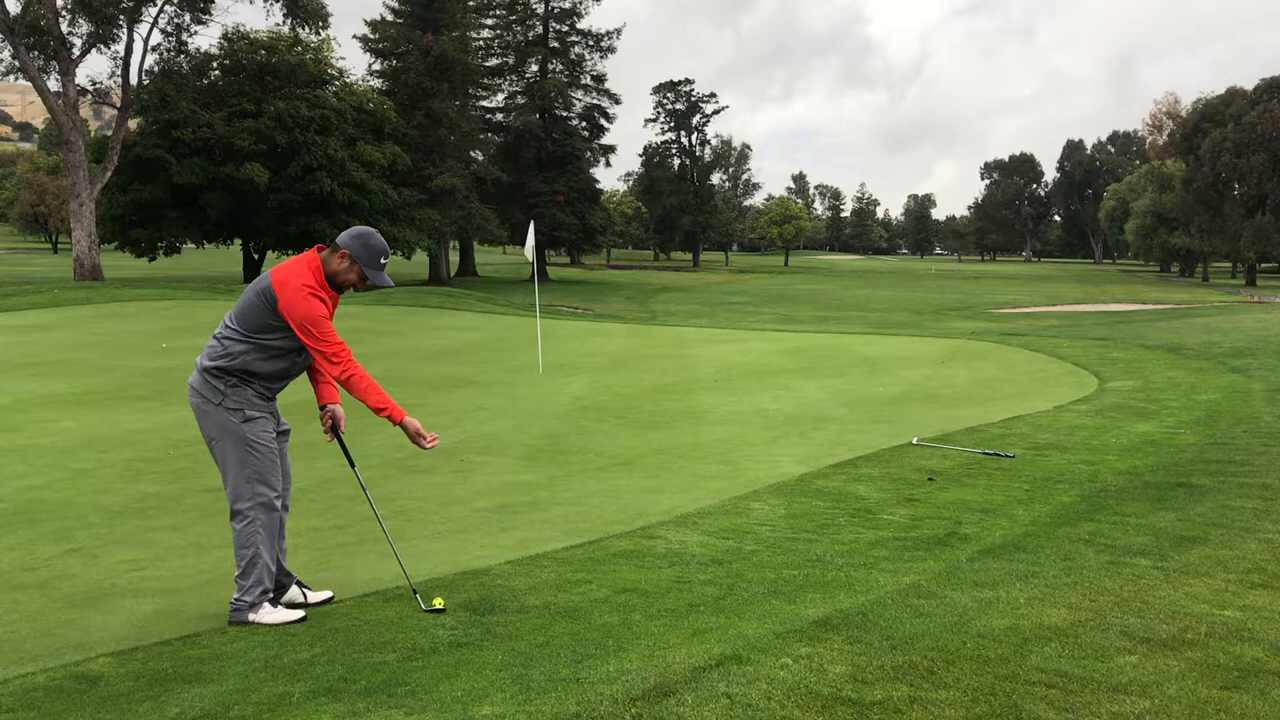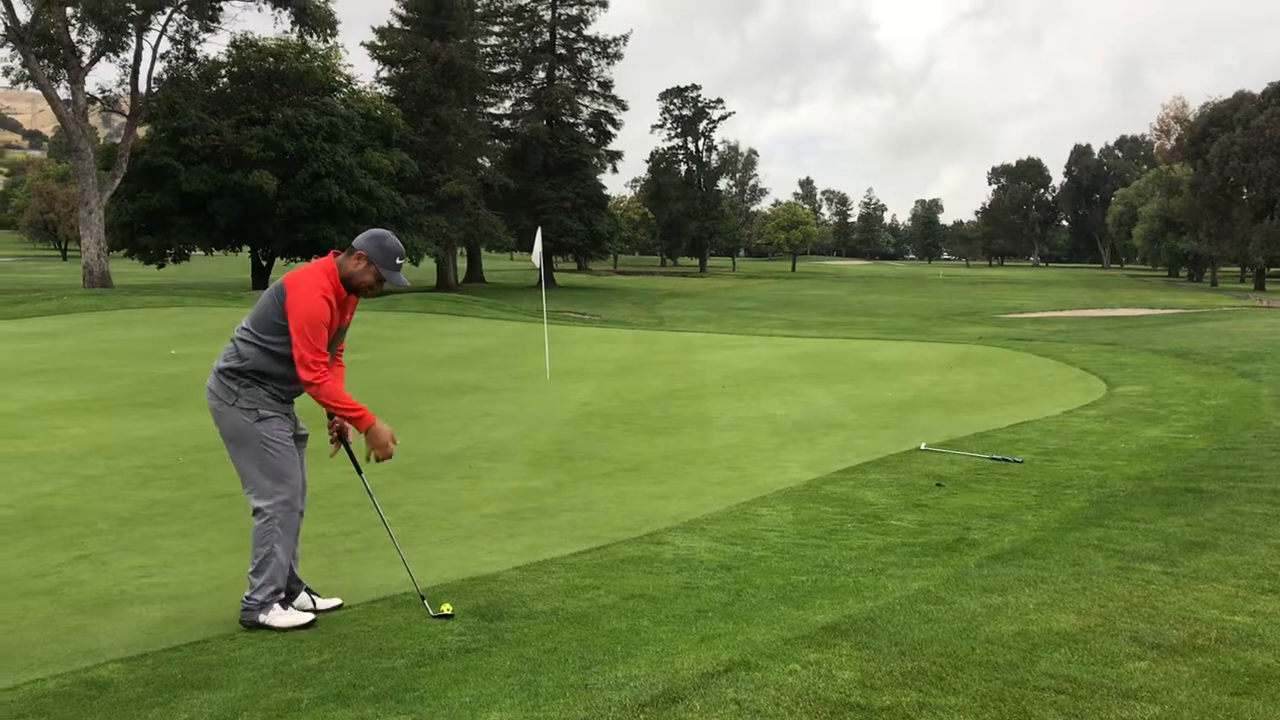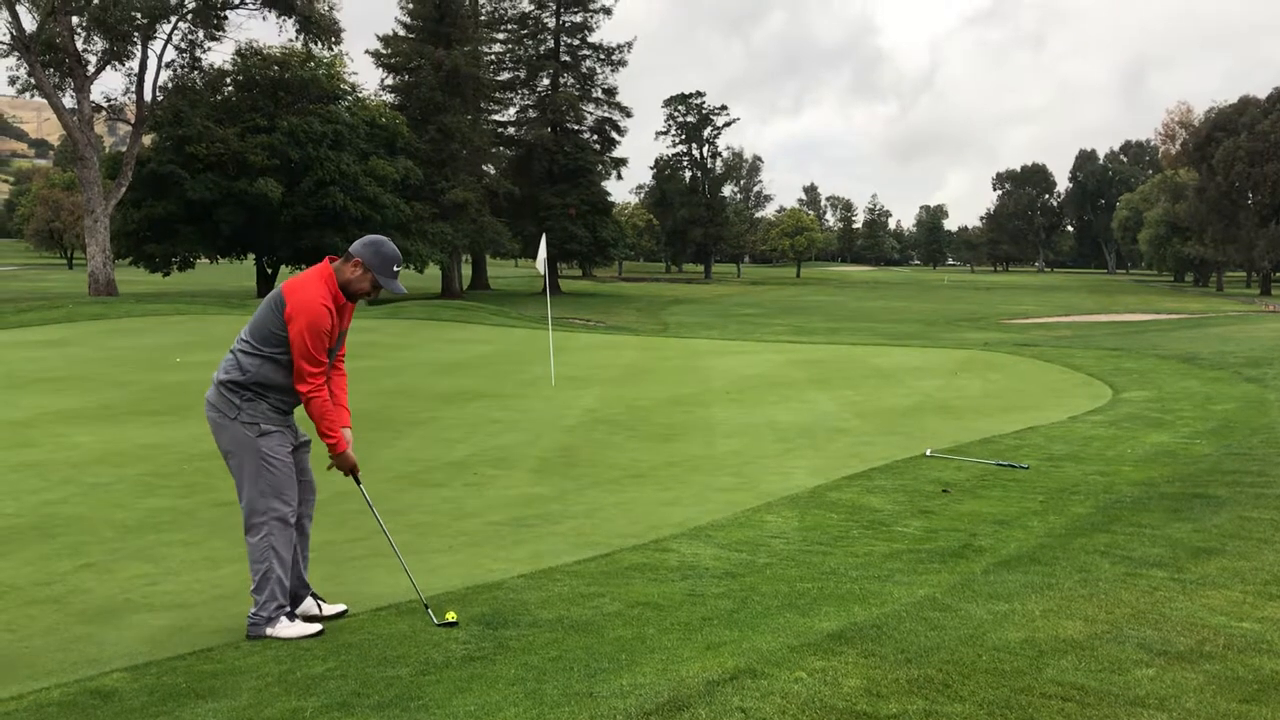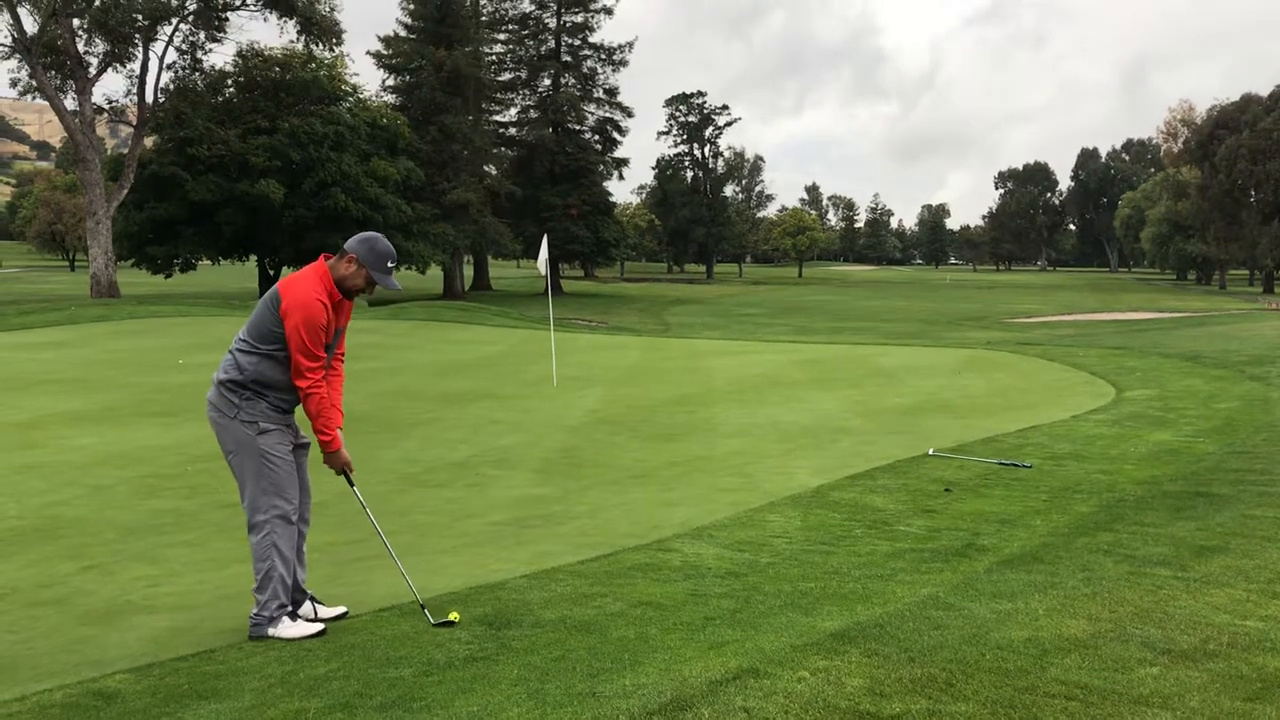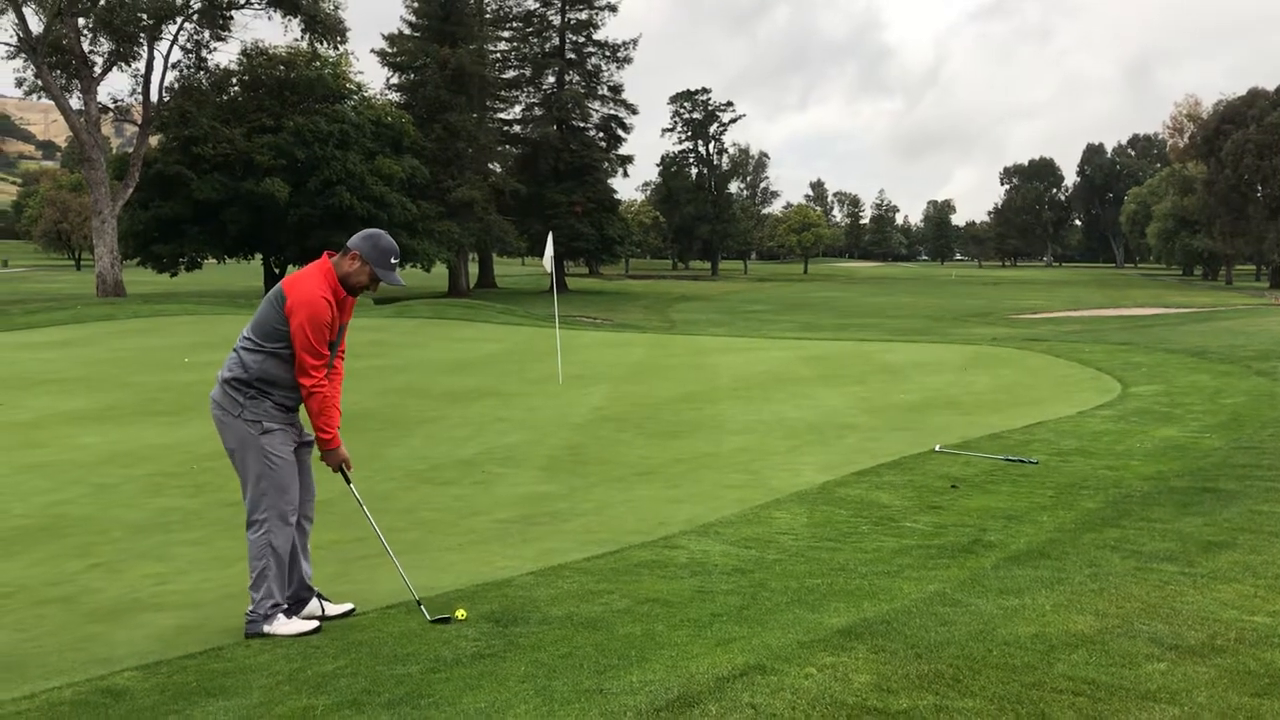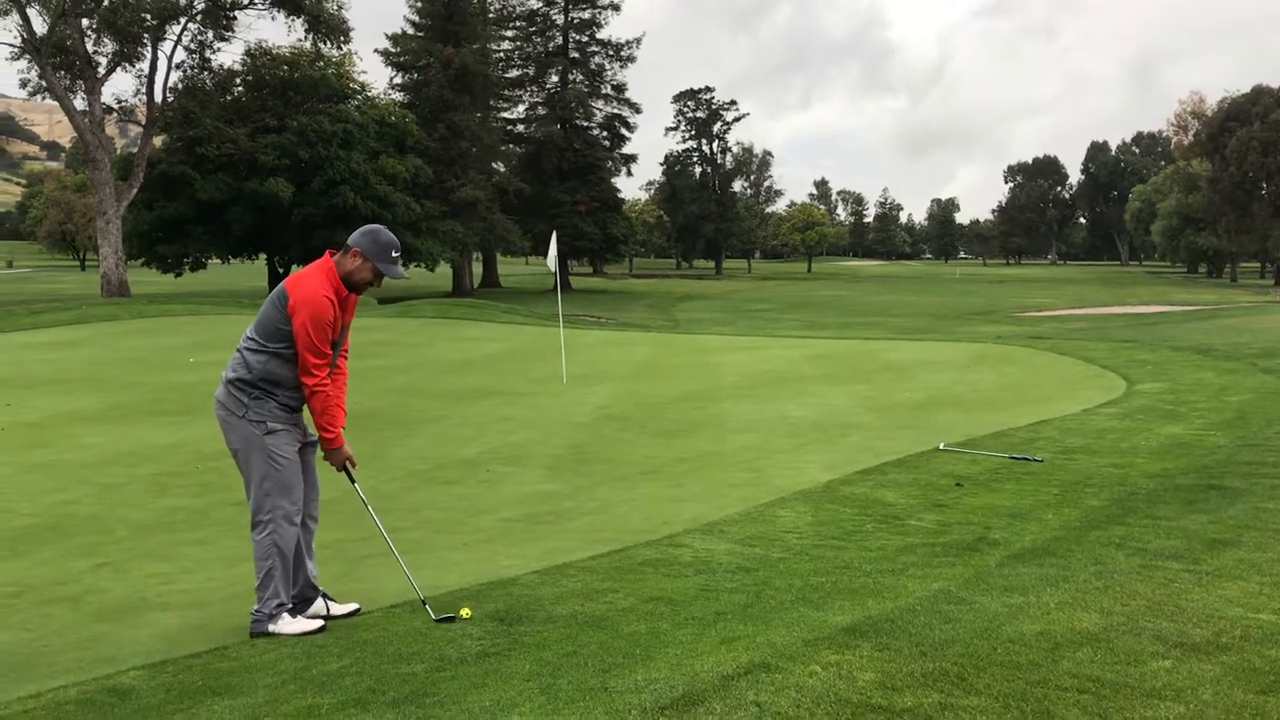
dt=0.4s
person 1, frame 1
left shoulder: (323, 281)
right shoulder: (300, 289)
left elbow: (320, 352)
right elbow: (341, 364)
left wrist: (328, 401)
right wrist: (402, 419)
left hip: (252, 394)
right hip: (227, 393)
left knee: (275, 491)
right knee: (257, 495)
left ankle: (276, 584)
right ankle: (251, 601)
person 1, frame 2
left shoulder: (347, 290)
right shoulder: (313, 293)
left elbow: (332, 356)
right elbow: (314, 375)
left wrist: (342, 416)
right wrist: (368, 423)
left hip: (271, 397)
right hip: (244, 395)
left knee: (290, 494)
right knee: (277, 496)
left ankle: (285, 588)
right ankle: (261, 601)
person 1, frame 3
left shoulder: (342, 294)
right shoulder: (312, 301)
left elbow: (335, 363)
right elbow: (310, 385)
left wrist: (343, 425)
right wrist: (337, 446)
left hip: (271, 407)
right hip: (244, 407)
left knee: (300, 500)
right knee: (272, 509)
left ankle: (294, 596)
right ankle: (267, 615)
person 1, frame 4
left shoulder: (340, 294)
right shoulder: (307, 298)
left elbow: (333, 362)
right elbow: (309, 380)
left wrist: (335, 427)
right wrist: (331, 444)
left hip: (274, 407)
right hip: (244, 406)
left knee: (295, 506)
right knee: (274, 508)
left ankle: (293, 600)
right ankle: (269, 615)
person 1, frame 5
left shoulder: (342, 291)
right shoulder: (312, 296)
left elbow: (333, 360)
right elbow: (312, 378)
left wrist: (333, 428)
right wrist: (329, 442)
left hip: (278, 405)
right hip: (249, 405)
left knee: (298, 505)
right knee: (274, 507)
left ankle: (298, 598)
right ankle: (264, 613)
person 1, frame 6
left shoulder: (345, 290)
right shoulder: (314, 295)
left elbow: (337, 361)
right elbow: (315, 378)
left wrist: (336, 427)
right wrist: (333, 442)
left hip: (282, 406)
right hip: (254, 406)
left knee: (303, 505)
right knee: (279, 508)
left ankle: (304, 597)
right ankle: (270, 613)
